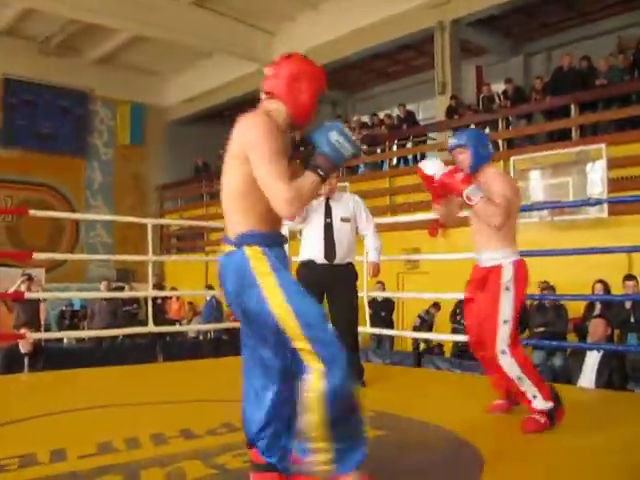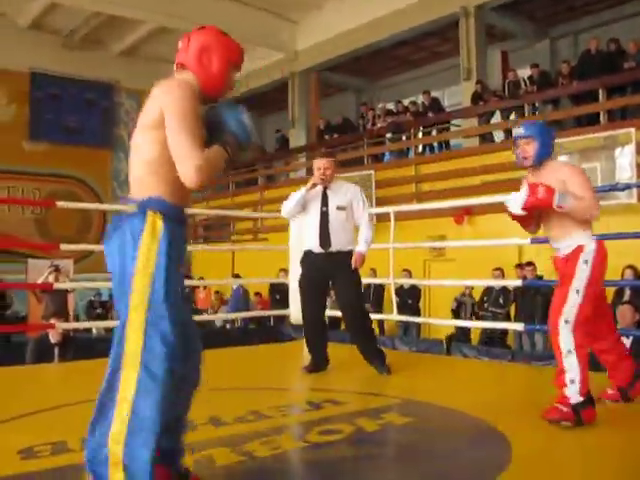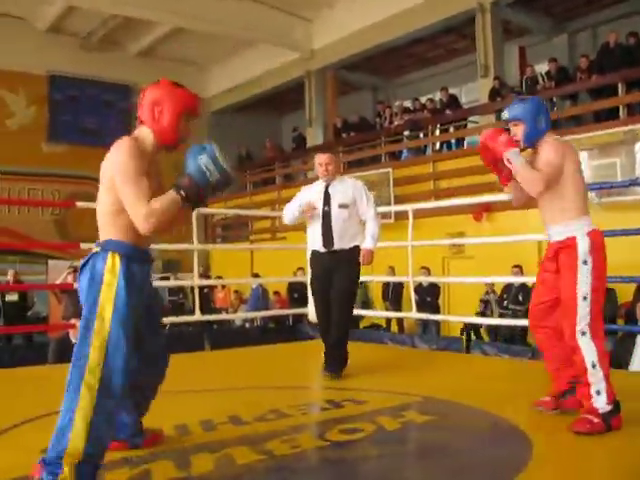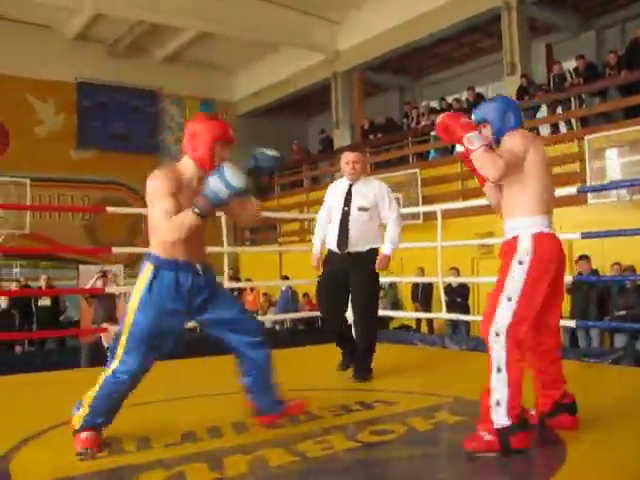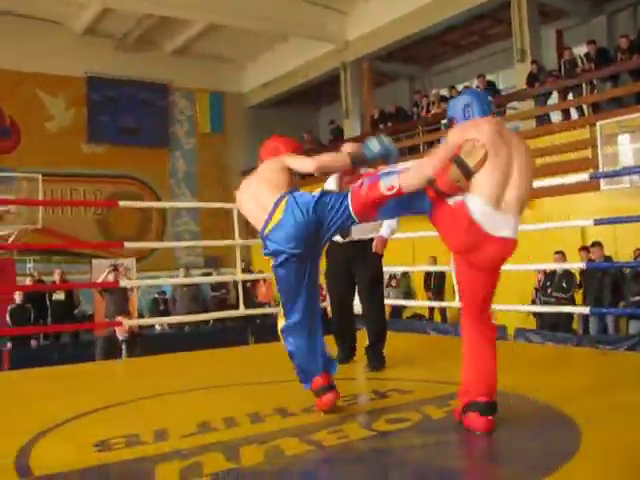
dt=0.4s
person 1, frame 1
left shoulder: (259, 128)
right shoulder: (256, 125)
right elbow: (287, 206)
left wrist: (314, 165)
right wrist: (321, 167)
left hip: (253, 259)
right hip: (252, 260)
left knee: (271, 370)
right knee: (325, 363)
person 1, frame 2
left shoulder: (171, 102)
right shoulder: (177, 91)
right elbow: (193, 176)
left wrist: (212, 145)
right wrist: (228, 147)
left hip: (155, 232)
right hip: (149, 232)
left knee: (178, 357)
right knee: (144, 362)
person 1, frame 3
left shoulder: (149, 159)
right shoulder: (127, 151)
left elbow: (162, 220)
right elbow: (146, 223)
left wrist: (198, 192)
right wrist: (187, 187)
left hip: (136, 268)
right hip: (113, 267)
left knee: (150, 358)
right knee: (102, 373)
left ankle: (121, 428)
person 1, frame 4
left shoulder: (208, 181)
right shoulder: (162, 179)
left elbow: (246, 217)
right elbow: (168, 233)
right wrist: (204, 204)
left hip: (199, 278)
right hip: (163, 277)
left knee: (249, 335)
right knee: (130, 359)
left ankle: (267, 405)
right ankle: (88, 423)
person 1, frame 5
left shoulder: (241, 192)
right shoulder: (277, 162)
right elbow: (316, 164)
right wrist: (355, 152)
left hip: (279, 240)
right hip: (298, 210)
left knee: (298, 320)
left ankle: (321, 384)
person 2, frame 1
left shoulder: (497, 178)
right shoulder: (473, 181)
left elbow: (498, 219)
right elbow: (444, 217)
left wrist: (467, 189)
right wrist: (437, 190)
left hip: (503, 270)
right hip: (485, 270)
left knee: (501, 345)
right knee: (483, 341)
left ankle: (546, 405)
right ankle: (512, 395)
person 2, frame 2
left shoulder: (565, 170)
right shoulder: (530, 182)
left elbow: (591, 210)
right elbow: (533, 227)
left wrist: (550, 198)
right wrist: (520, 214)
left hip: (584, 254)
right hip: (565, 259)
left knee: (563, 323)
right knee: (595, 325)
left ankle: (577, 401)
person 2, frame 3
left shoulder: (553, 146)
right shoulder: (540, 153)
left elbow: (536, 185)
right elbow: (519, 198)
left wrist: (509, 151)
right wrist: (502, 165)
left hip: (579, 245)
right hip: (559, 246)
left knee: (582, 326)
right knee: (542, 319)
left ankle: (603, 408)
right ankle: (567, 386)
person 2, frame 4
left shoulder: (518, 138)
right shoulder: (528, 154)
left elbow: (495, 170)
right elbow: (504, 203)
left wrist: (468, 137)
right wrist: (476, 166)
left hip: (530, 245)
right hip: (538, 246)
left knee: (500, 330)
right knee: (538, 335)
left ankle: (503, 428)
right ankle: (558, 406)
person 2, frame 5
left shoulder: (473, 130)
right shoulder: (521, 148)
left elbow: (430, 169)
left wrist: (378, 188)
left hip: (462, 222)
right hip: (500, 242)
left knee: (421, 182)
right knee: (477, 323)
right ankle: (480, 408)
person 3, frame 1
left shoulder: (352, 202)
right shoulder: (309, 203)
left elbow: (370, 231)
left wrist: (374, 258)
right wrist: (311, 196)
left hip: (342, 270)
right hip: (311, 270)
left knee: (345, 323)
left ankle: (353, 372)
person 3, frame 2
left shoulder: (351, 191)
right shoulder: (307, 193)
left elbow: (365, 222)
right elbow: (287, 212)
left wrist: (361, 249)
right wrist: (306, 189)
left hip: (343, 258)
right hip: (313, 259)
left knee: (354, 309)
right knee: (311, 312)
left ankle: (375, 357)
right ankle: (318, 358)
person 3, frame 3
left shoulder: (354, 186)
right shoulder: (308, 191)
left elbow: (371, 217)
right elbow: (287, 214)
left wrist: (369, 245)
right wrist: (300, 211)
left hip: (346, 256)
right hip: (319, 257)
left knee: (341, 308)
right knee: (323, 311)
left ankle: (335, 361)
right ankle: (335, 358)
person 3, frame 4
left shoulder: (377, 188)
right shoulder: (333, 189)
left elbow: (393, 221)
right elbow: (323, 219)
left wrist: (387, 251)
right wrist: (317, 248)
left hip: (363, 258)
right hip: (335, 258)
left knee: (364, 312)
right knee: (329, 309)
left ankle: (362, 364)
right ankle: (349, 350)
person 3, frame 5
right shoulder: (332, 182)
left wrist: (384, 235)
left hip: (365, 247)
right hip: (337, 247)
left knee: (371, 300)
right knee: (339, 301)
left ankle: (375, 354)
right ankle: (345, 350)
